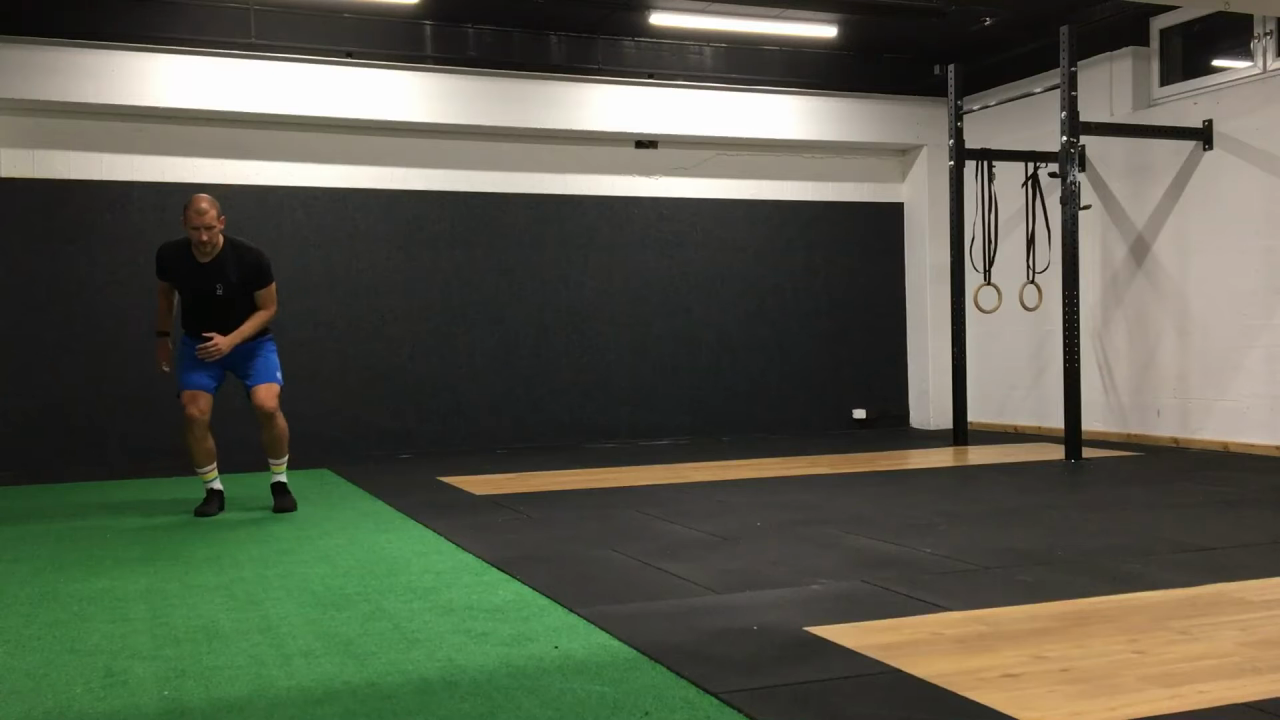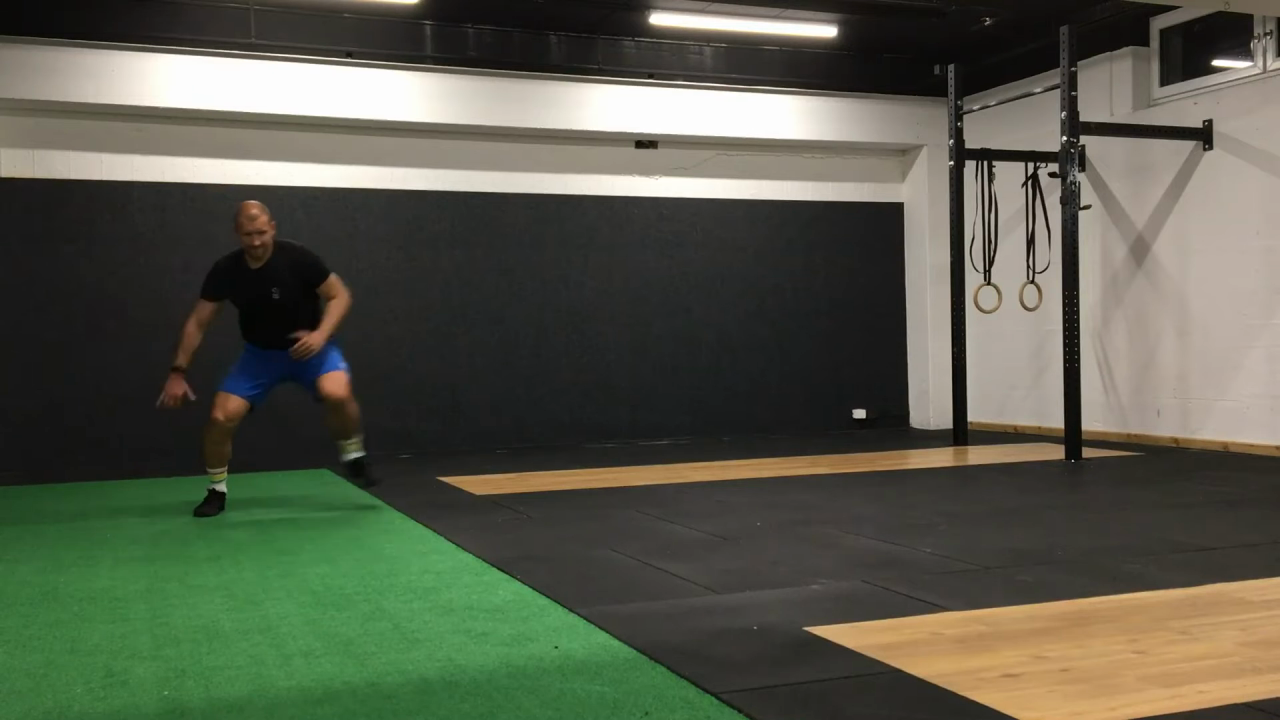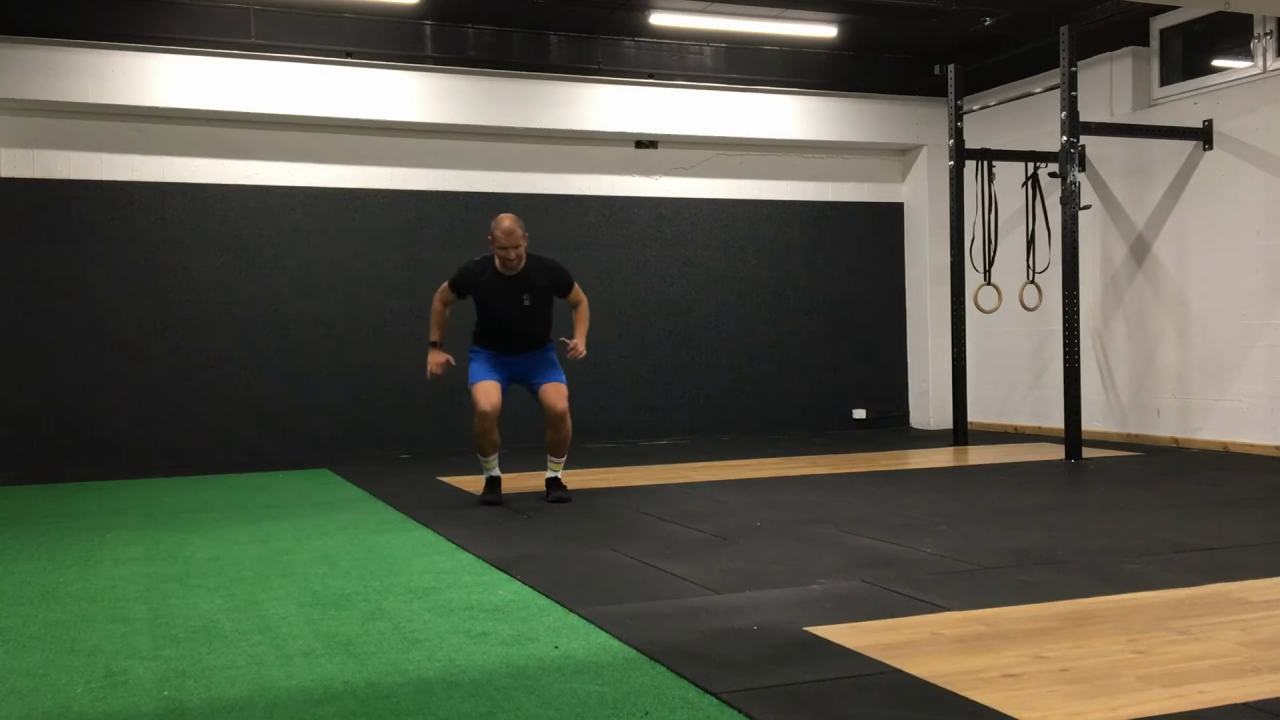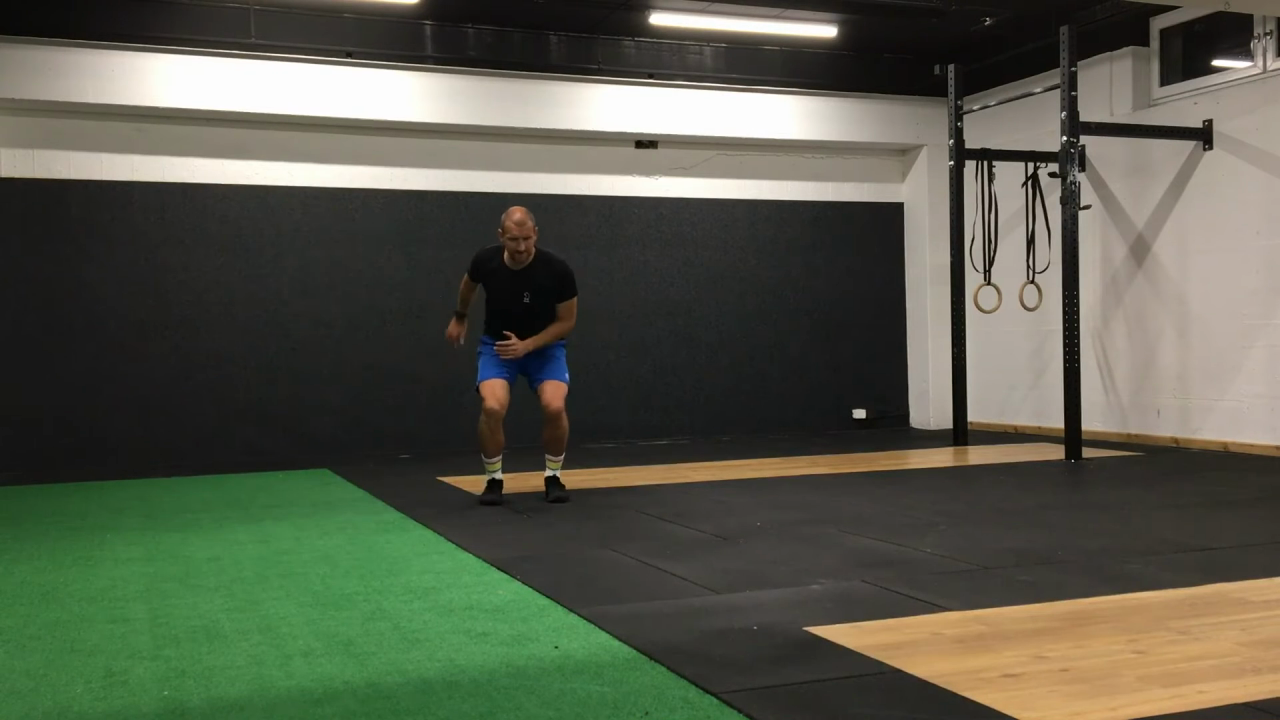
dt=0.7s
person 1, frame 1
left shoulder: (250, 258)
right shoulder: (169, 255)
left elbow: (268, 308)
right elbow: (166, 293)
left wrist: (230, 340)
right wrist: (163, 337)
left hip: (251, 341)
right hip: (198, 343)
left knee: (268, 406)
right knee: (194, 415)
left ankle: (280, 483)
right ankle: (214, 490)
person 1, frame 2
left shoulder: (297, 258)
right shoulder: (223, 271)
left elbow: (340, 295)
right elbow: (197, 323)
left wrist: (321, 334)
right wrist: (178, 373)
left hip: (308, 348)
right hip: (259, 352)
left knee: (337, 394)
right knee: (222, 418)
left ankle: (353, 457)
right ankle: (217, 490)
person 1, frame 3
left shoulder: (549, 271)
right shoulder: (474, 273)
left elbow: (580, 302)
right elbow: (441, 299)
left wrist: (580, 339)
right wrist: (435, 347)
left hip: (536, 353)
right hip: (489, 354)
left knee: (558, 408)
right knee: (486, 409)
left ankle: (554, 477)
right ankle: (492, 477)
person 1, frame 4
left shoulder: (558, 270)
right shoulder: (486, 261)
left elbow: (567, 321)
right elbow: (468, 282)
left wrist: (526, 346)
right wrist: (459, 319)
left hip: (544, 346)
right hip: (497, 345)
left knee: (555, 407)
right knee: (493, 407)
left ankle: (553, 478)
right ankle: (494, 479)
